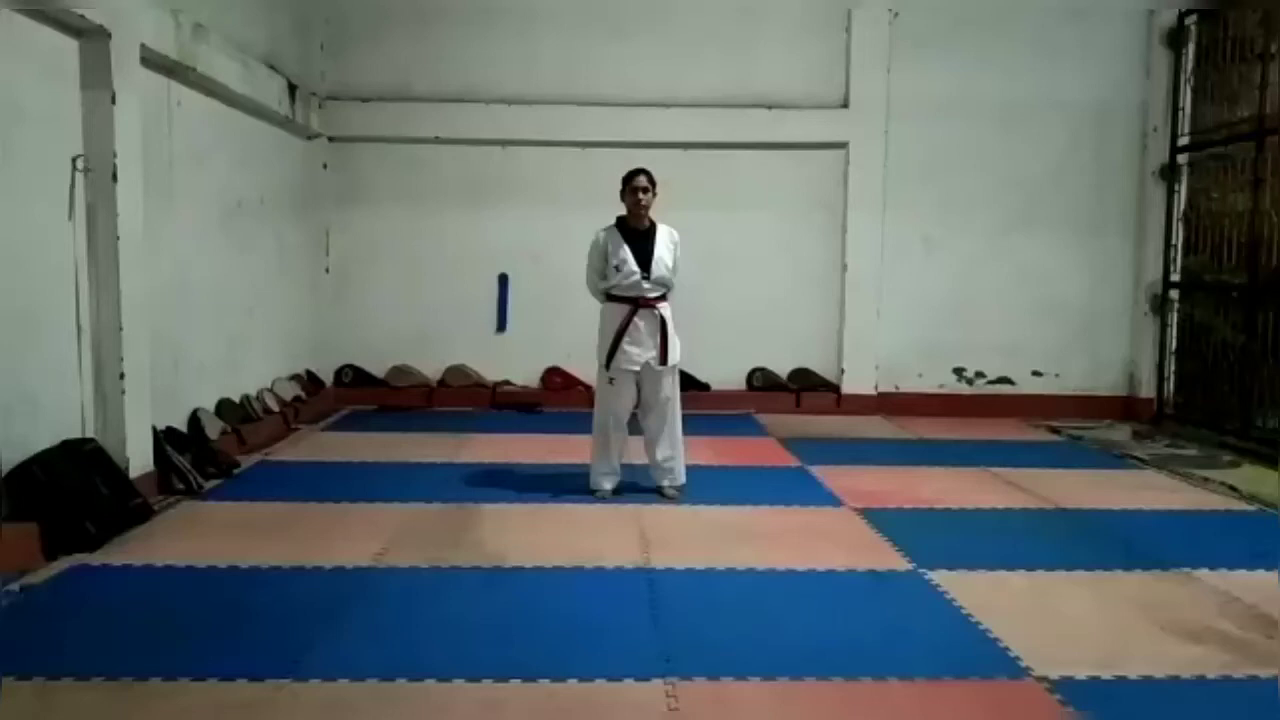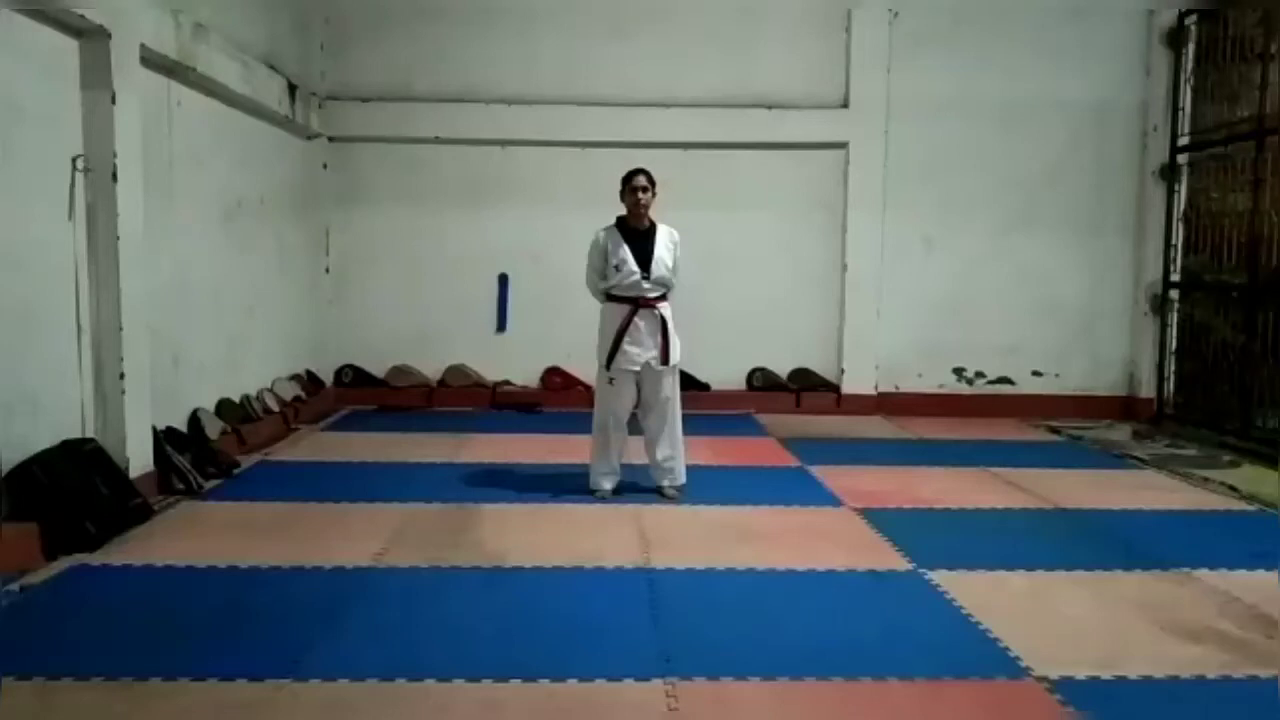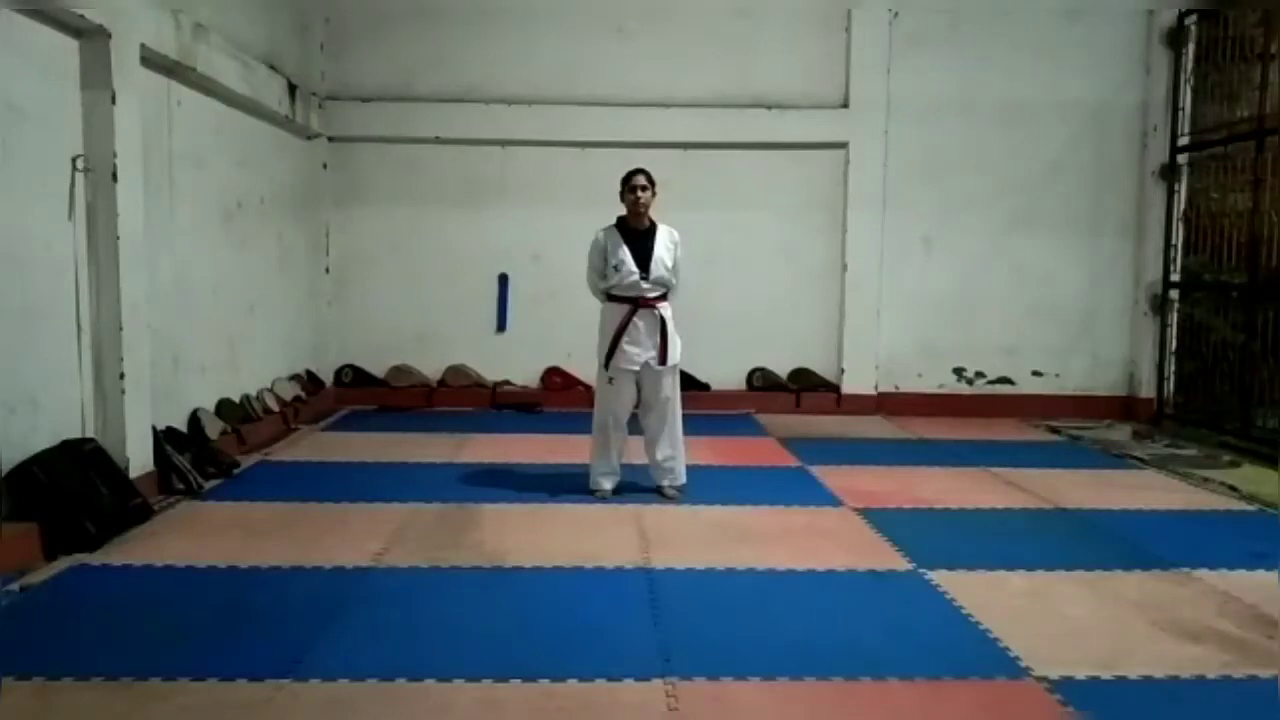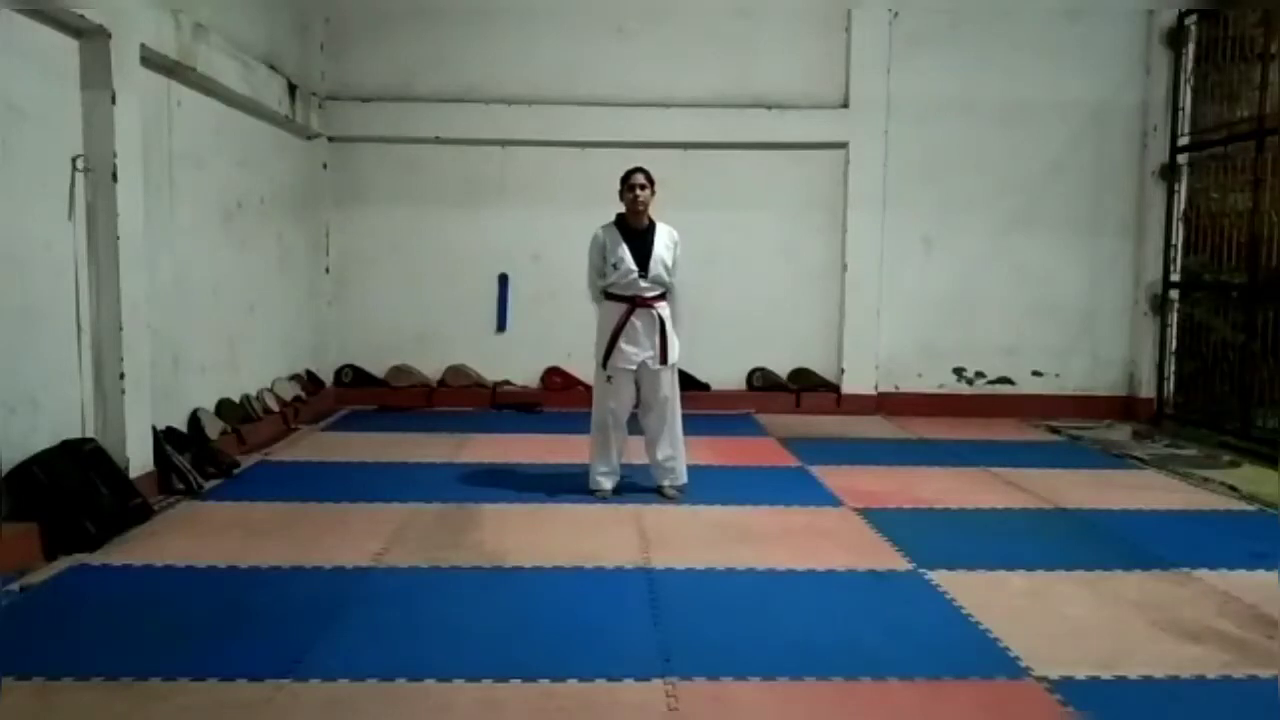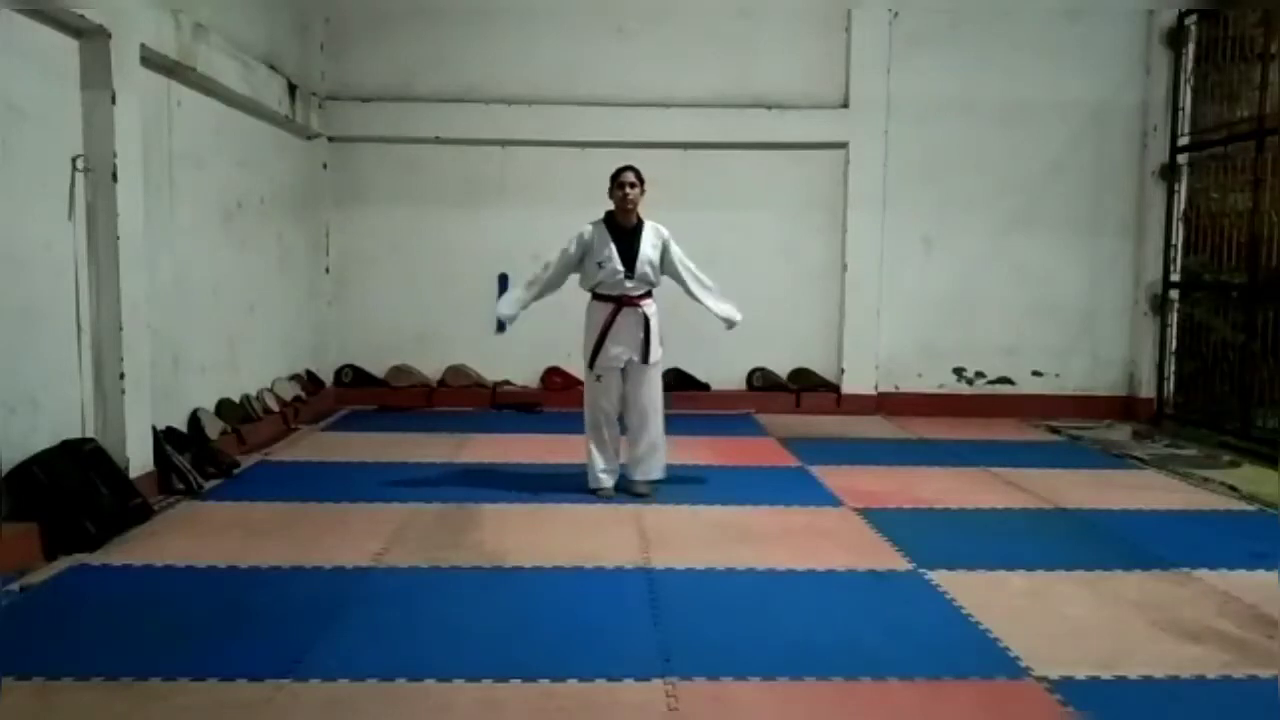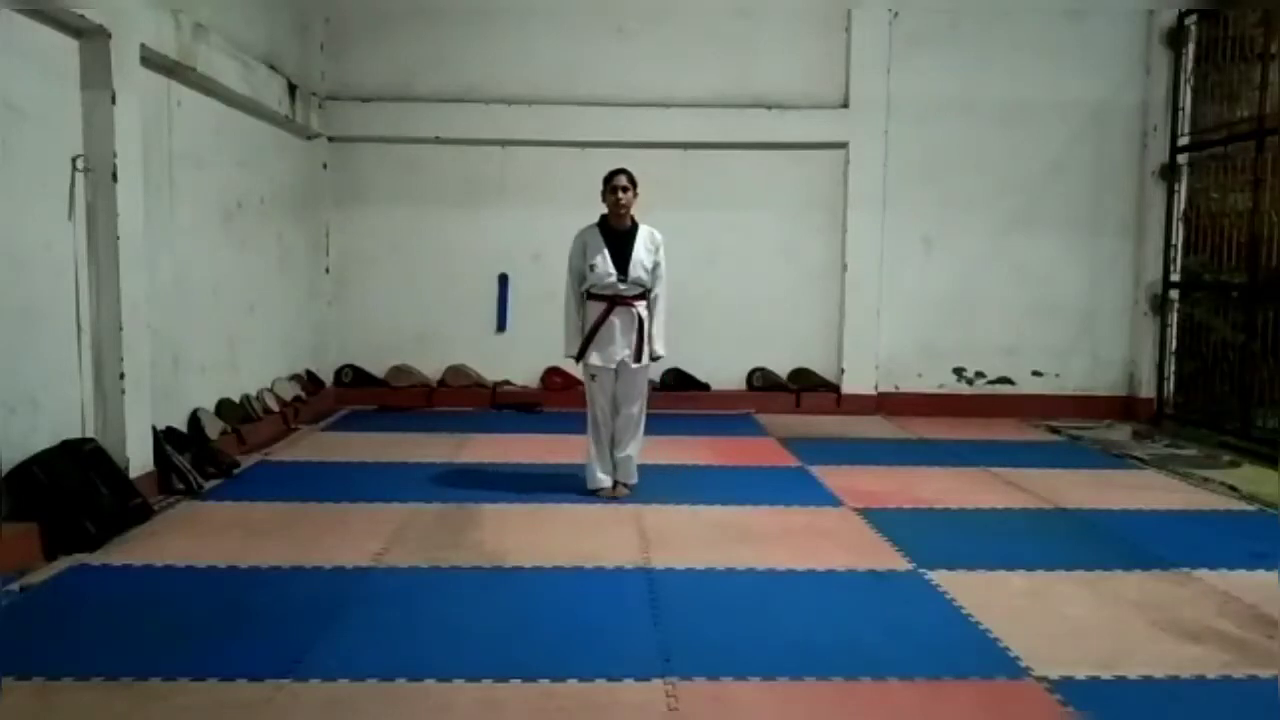
dt=0.3s
person 1, frame 1
left shoulder: (670, 237)
right shoulder: (606, 238)
right elbow: (595, 283)
left wrist: (650, 306)
right wrist: (625, 306)
left hip: (658, 327)
right hip: (619, 326)
left knee: (662, 407)
right knee: (612, 409)
left ankle: (668, 476)
right ankle: (605, 478)
person 1, frame 2
left shoulder: (670, 237)
right shoulder: (605, 238)
right elbow: (595, 283)
left wrist: (650, 306)
right wrist: (625, 306)
left hip: (659, 326)
right hip: (620, 326)
left knee: (662, 408)
right knee: (612, 408)
left ankle: (669, 477)
right ankle: (605, 478)
person 1, frame 3
left shoulder: (670, 238)
right shoulder: (605, 238)
right elbow: (596, 283)
left wrist: (651, 308)
right wrist: (626, 307)
left hip: (658, 327)
right hip: (619, 326)
left knee: (663, 407)
right knee: (612, 408)
left ankle: (668, 476)
right ankle: (604, 478)
person 1, frame 4
left shoulder: (669, 237)
right shoulder: (604, 236)
left elbow: (670, 287)
right elbow: (596, 285)
right wrist: (624, 307)
left hip: (657, 326)
right hip: (617, 326)
left knee: (662, 407)
right knee: (611, 408)
left ankle: (669, 477)
right ankle: (604, 477)
person 1, frame 5
left shoulder: (658, 235)
right shoulder: (591, 234)
left elbow: (687, 274)
right elbow: (555, 271)
left wrist: (724, 309)
right wrist: (514, 303)
left hip: (643, 323)
right hip: (605, 323)
left knee: (645, 406)
right knee: (602, 407)
left ankle: (642, 473)
right ankle: (604, 476)
person 1, frame 6
left shoulder: (651, 239)
right shoulder: (586, 238)
left elbow: (657, 293)
right elbow: (574, 290)
left wrist: (655, 340)
right wrist: (574, 341)
left hip: (635, 328)
right hip: (599, 326)
left knee: (631, 408)
right knee: (600, 408)
left ankle: (623, 476)
right ankle: (601, 477)
